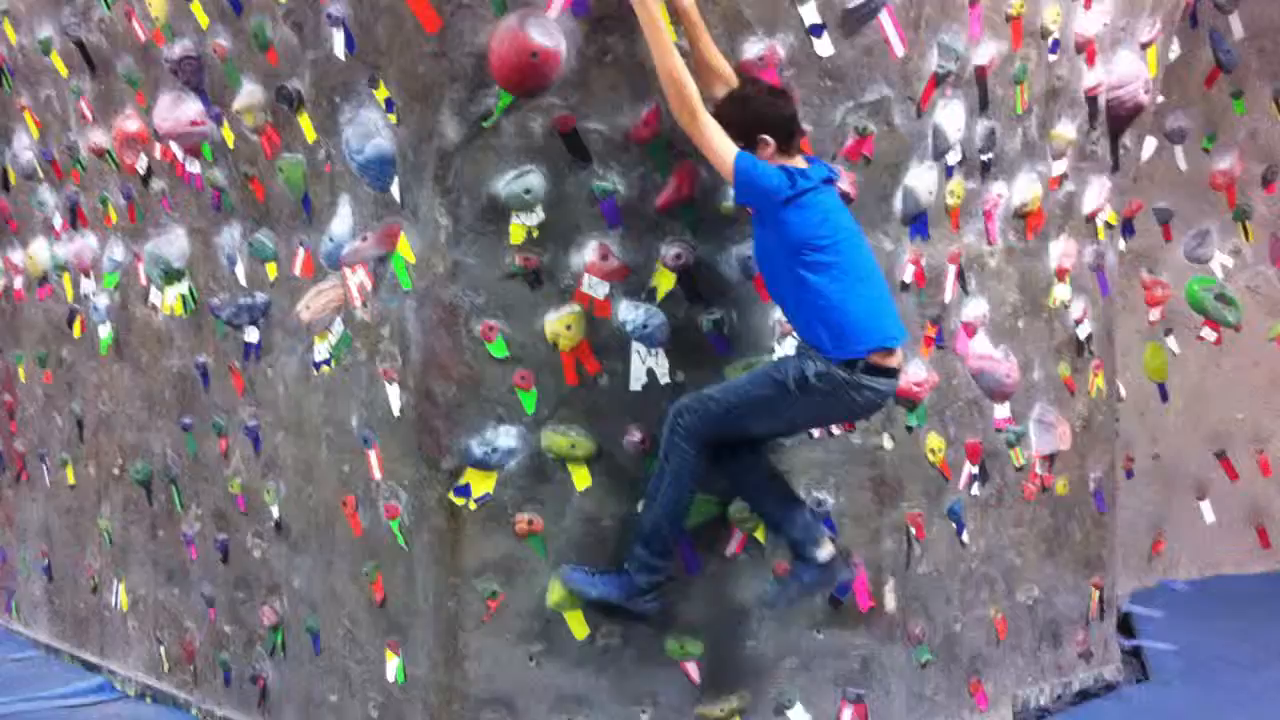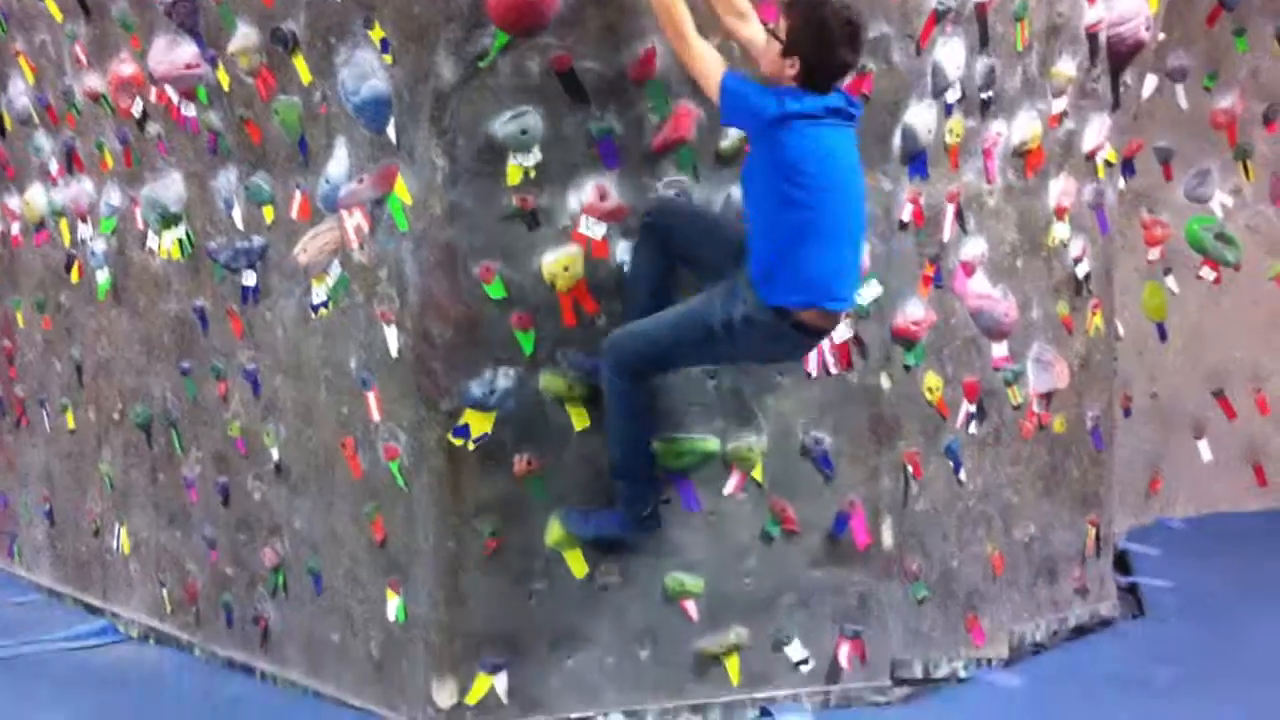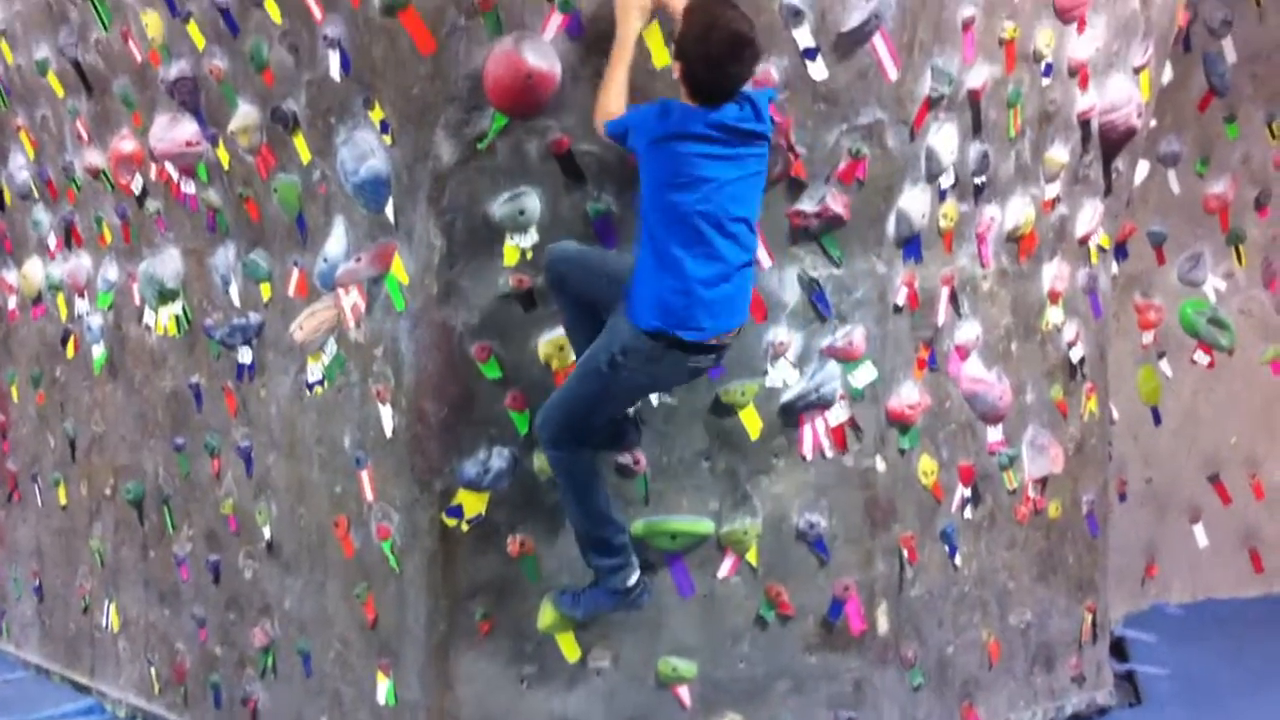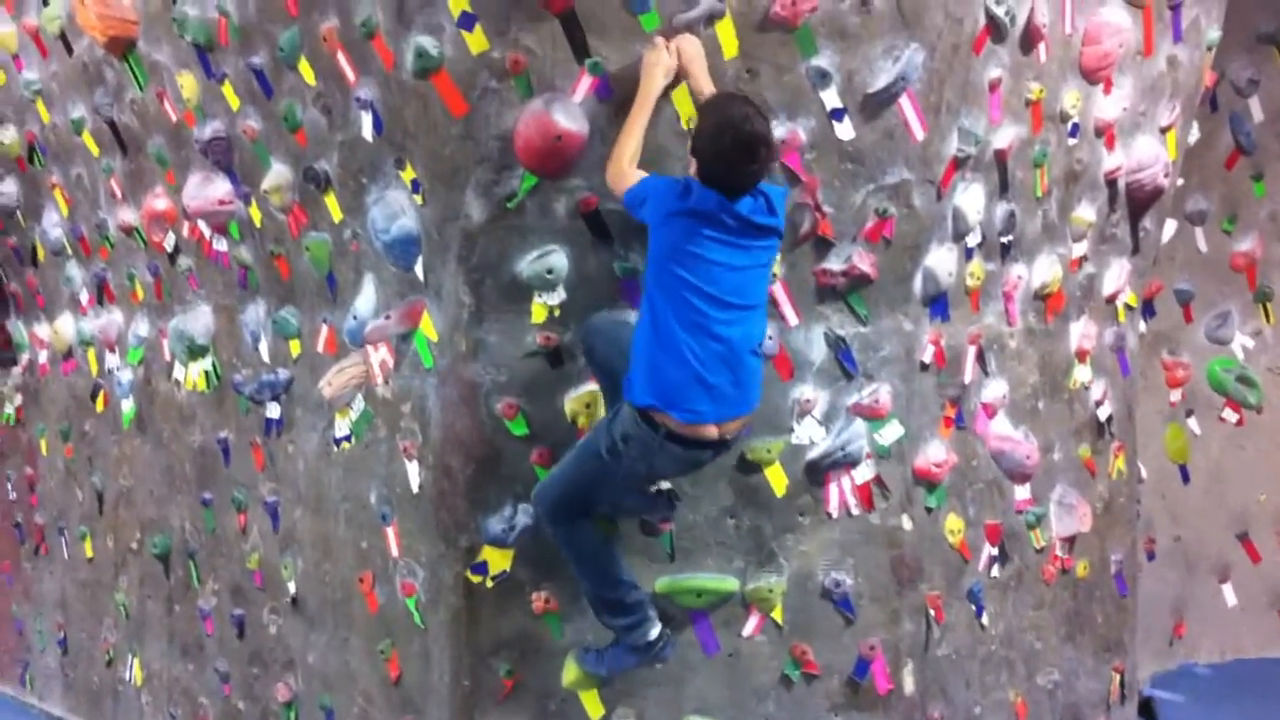
dt=0.5s
person 1, frame 1
left shoulder: (777, 189)
right shoulder: (802, 174)
left elbow: (692, 116)
right elbow: (725, 90)
left hip: (850, 373)
right hip: (858, 365)
left knee: (689, 422)
right knee: (720, 434)
left ankle: (639, 581)
right ankle: (816, 550)
person 1, frame 2
left shoulder: (776, 113)
right shoulder: (825, 103)
left hip: (781, 314)
right hip: (784, 276)
left knee: (622, 359)
right knee: (661, 220)
left ankle: (634, 509)
right ankle: (632, 368)
person 1, frame 3
left shoulder: (660, 127)
right shoulder: (757, 115)
left elbow: (607, 114)
right elbow: (728, 71)
left hip: (660, 338)
right hip: (718, 330)
left knee: (559, 434)
right knee: (562, 262)
left ankle: (619, 577)
right ankle: (612, 417)
person 1, frame 4
left shoulder: (675, 204)
right shoulder: (769, 207)
left elbow: (617, 170)
right elbow: (740, 153)
left wrist: (652, 83)
right wrist: (699, 76)
left hip: (665, 427)
right hip: (731, 423)
left knee: (555, 505)
right knee: (600, 332)
left ankle: (638, 631)
right ankle: (642, 489)
